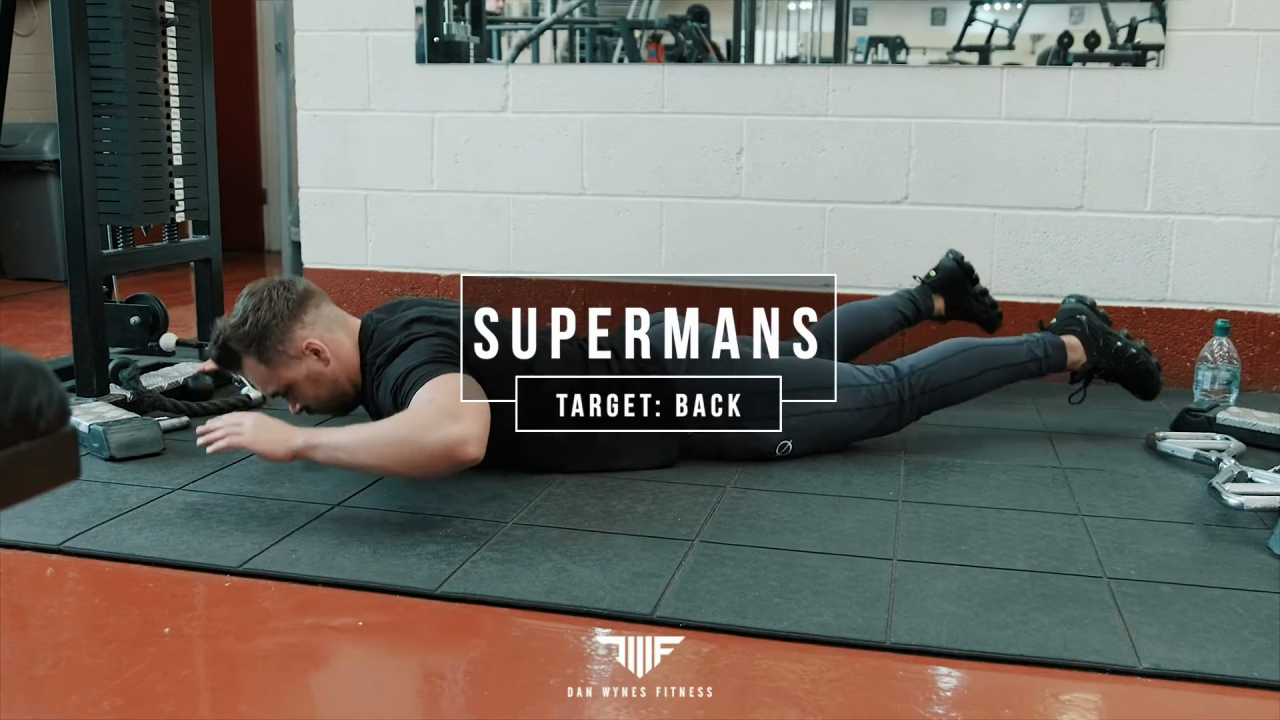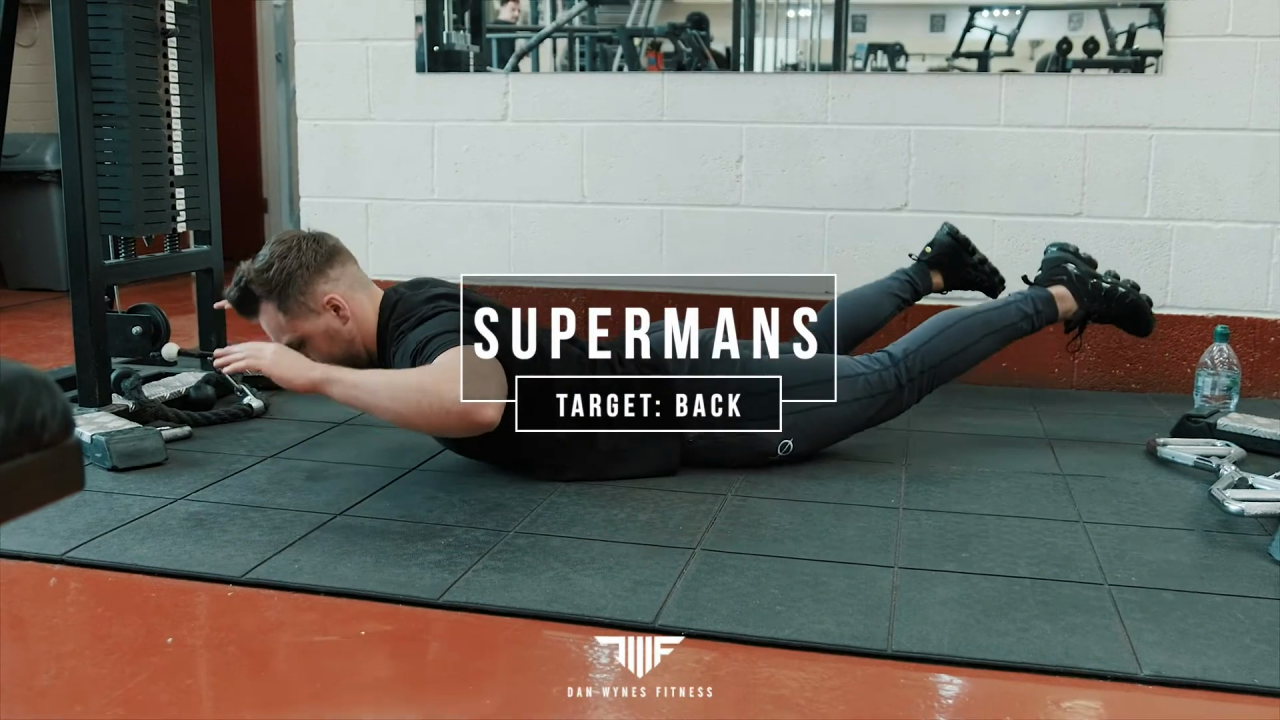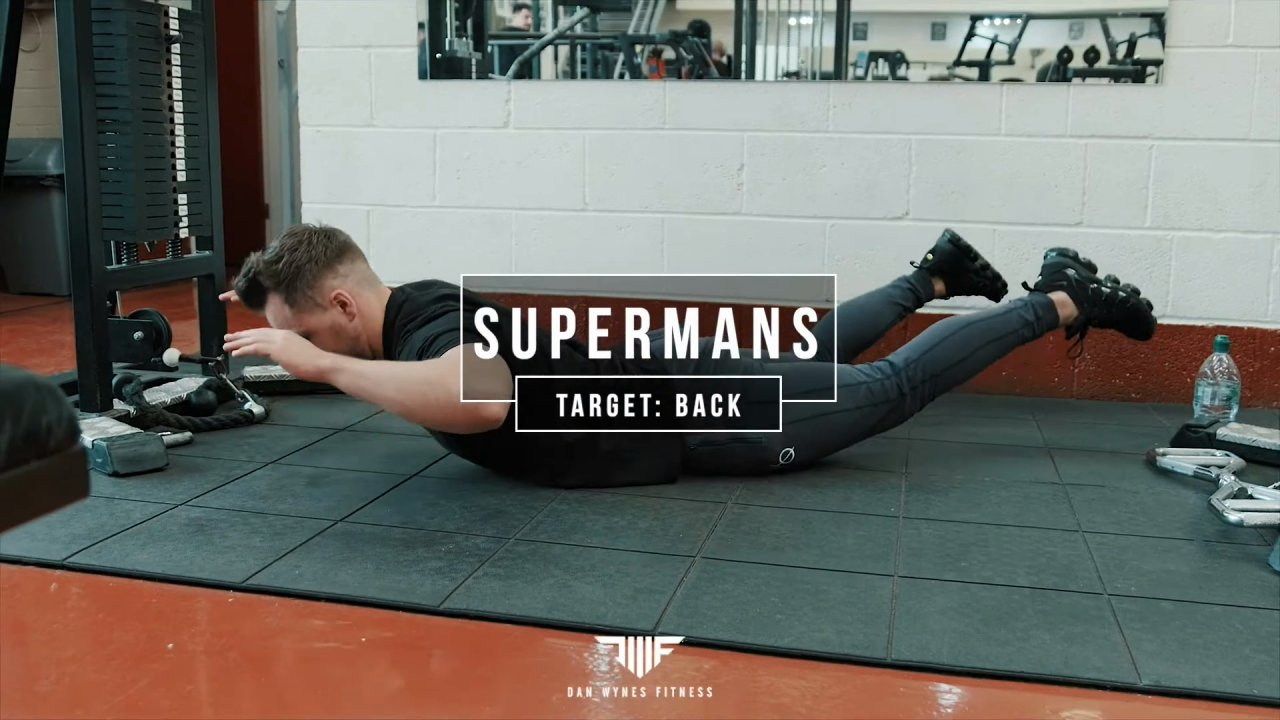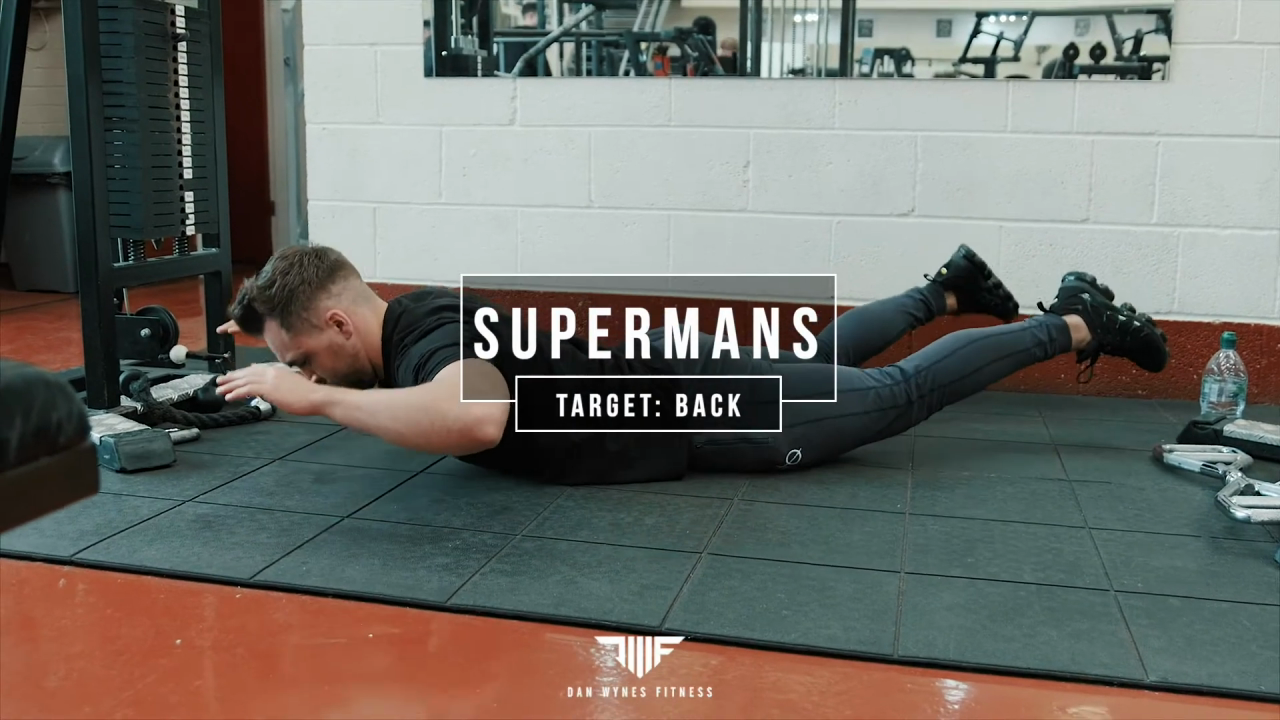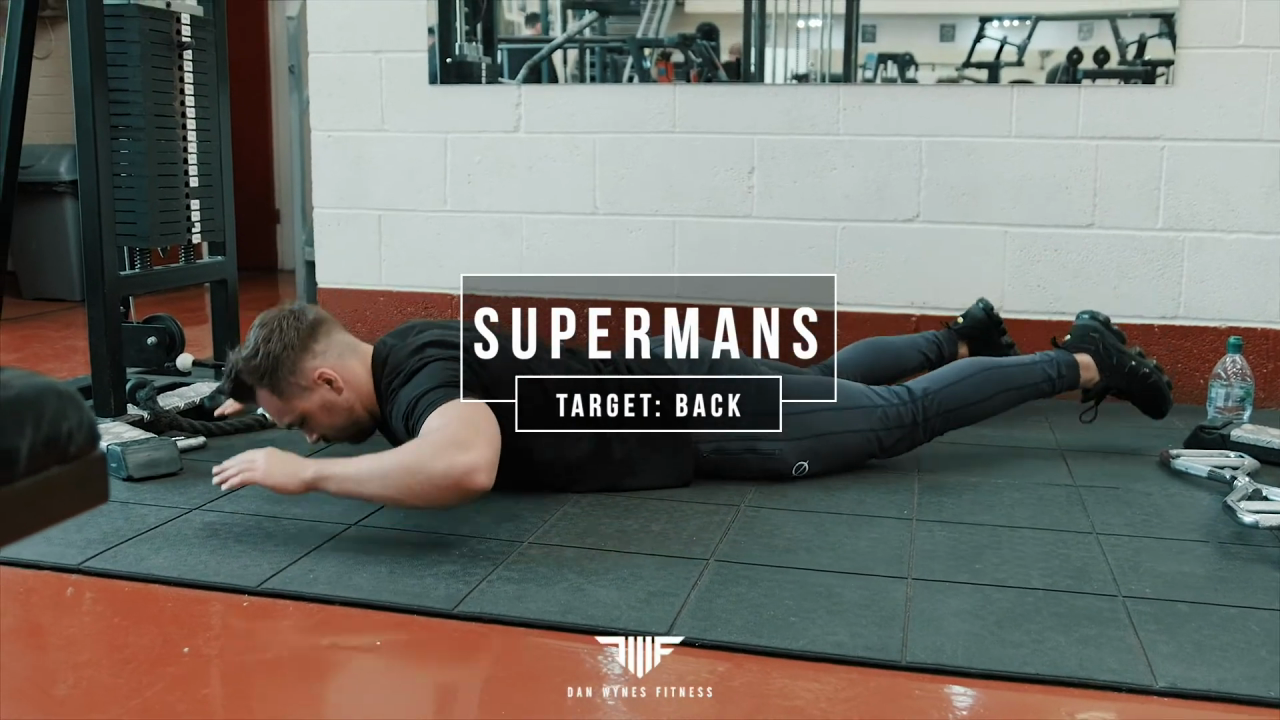
dt=0.2s
person 1, frame 1
left shoulder: (406, 358)
right shoulder: (380, 329)
left elbow: (457, 439)
left wrist: (292, 439)
right wrist: (257, 350)
right hip: (651, 356)
left knee: (886, 394)
right knee: (808, 355)
left ankle: (1073, 346)
right ankle: (936, 293)
person 1, frame 2
left shoulder: (428, 328)
right shoulder: (399, 306)
left elbow: (476, 405)
left wrist: (310, 372)
right wrist: (282, 319)
right hip: (652, 364)
left knee: (886, 379)
right knee: (811, 346)
left ankle: (1062, 296)
right ankle: (934, 268)
person 1, frame 3
left shoulder: (432, 327)
right shoulder: (406, 309)
left elbow: (481, 403)
left wrist: (318, 365)
right wrist: (282, 308)
left hip: (691, 418)
right hip: (652, 371)
left knee: (888, 390)
right knee: (811, 353)
left ankle: (1061, 300)
right ankle: (934, 274)
person 1, frame 4
left shoulder: (431, 338)
right shoulder: (404, 317)
left elbow: (477, 421)
left wrist: (311, 396)
right wrist: (281, 331)
right hip: (658, 369)
left knee: (896, 395)
right knee: (817, 359)
left ankle: (1074, 324)
right ankle: (946, 287)
person 1, frame 5
left shoulder: (423, 378)
right shoulder: (397, 354)
left elbow: (466, 466)
left wrist: (306, 471)
right wrist: (270, 387)
left hip: (701, 419)
right hip: (664, 375)
left knee: (900, 418)
right knee: (820, 381)
left ankle: (1085, 363)
right ankle: (960, 339)
